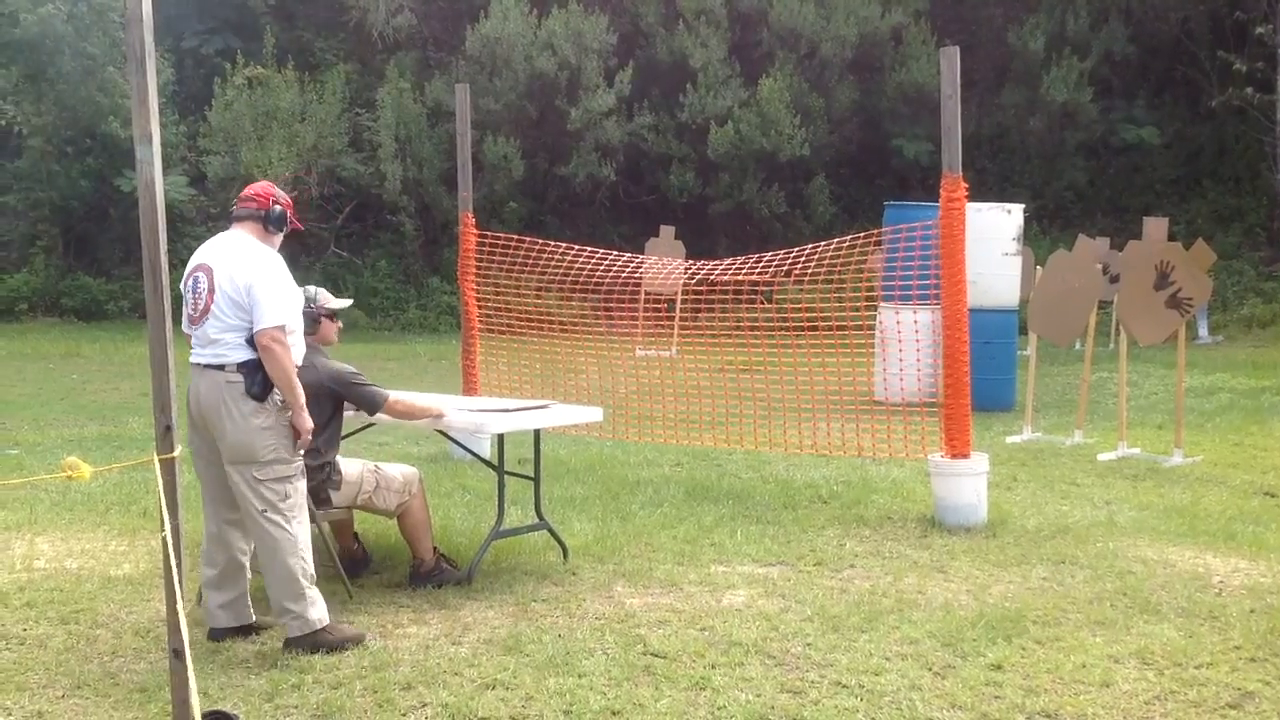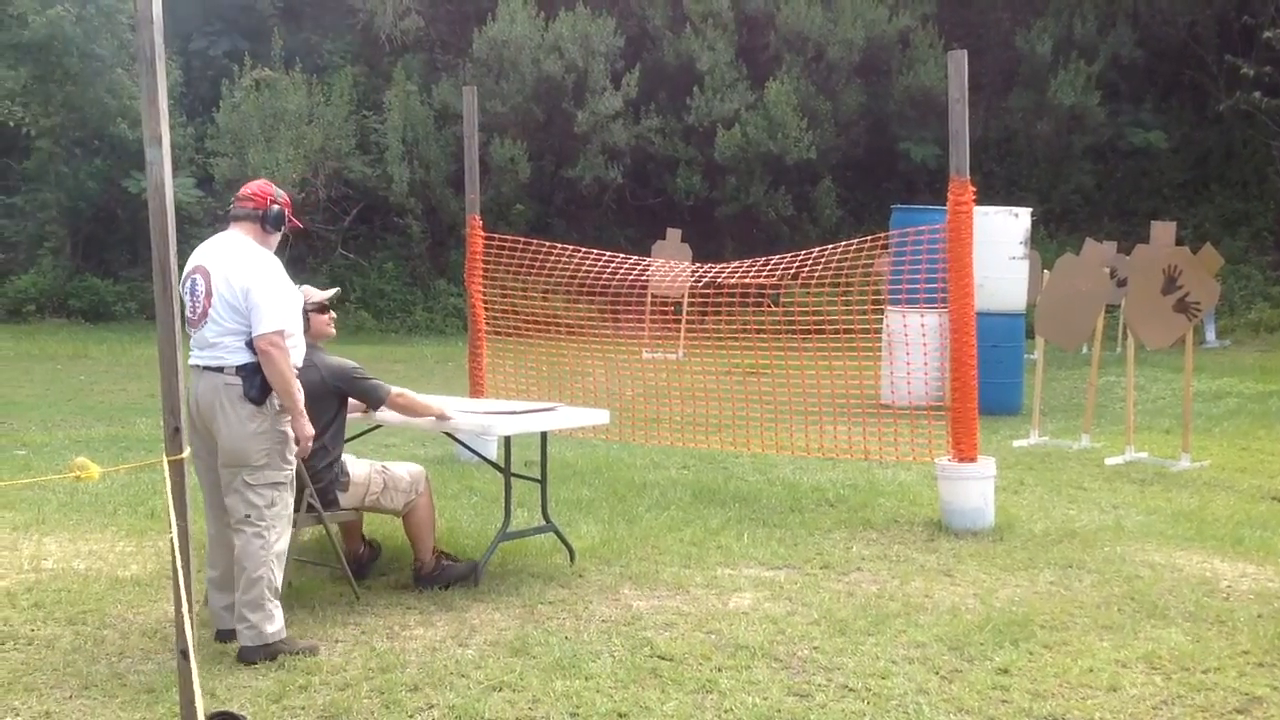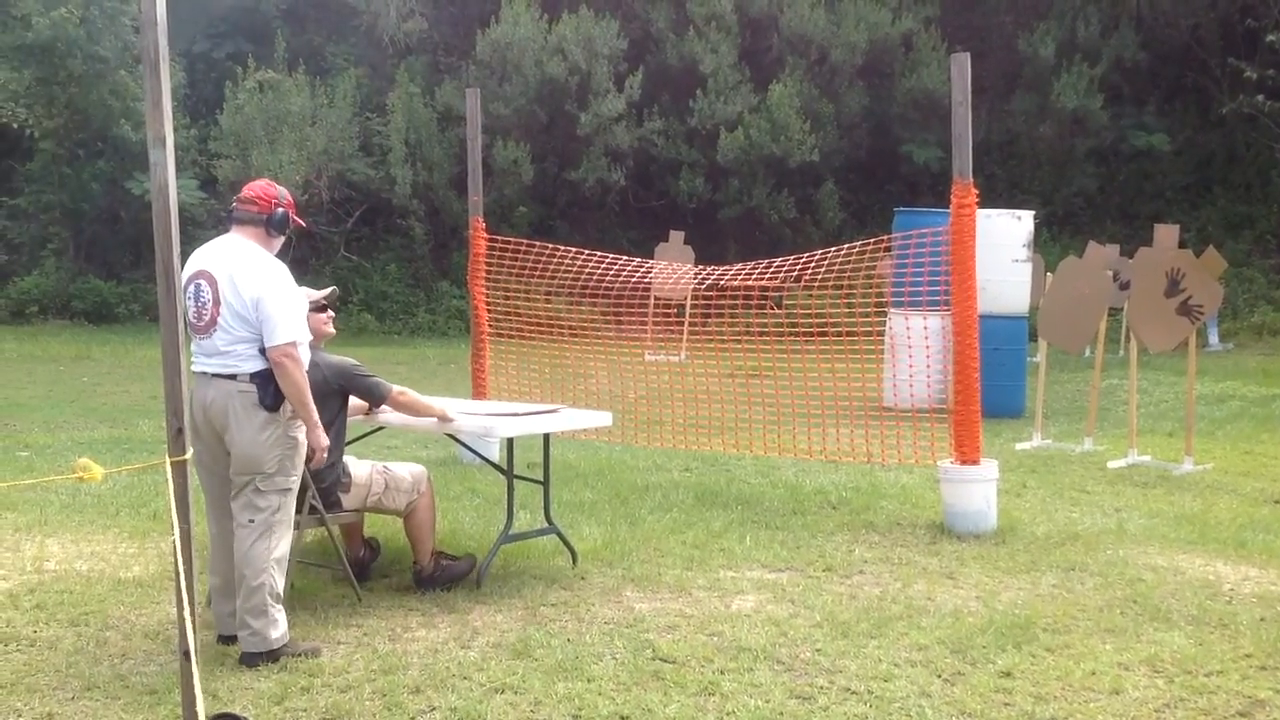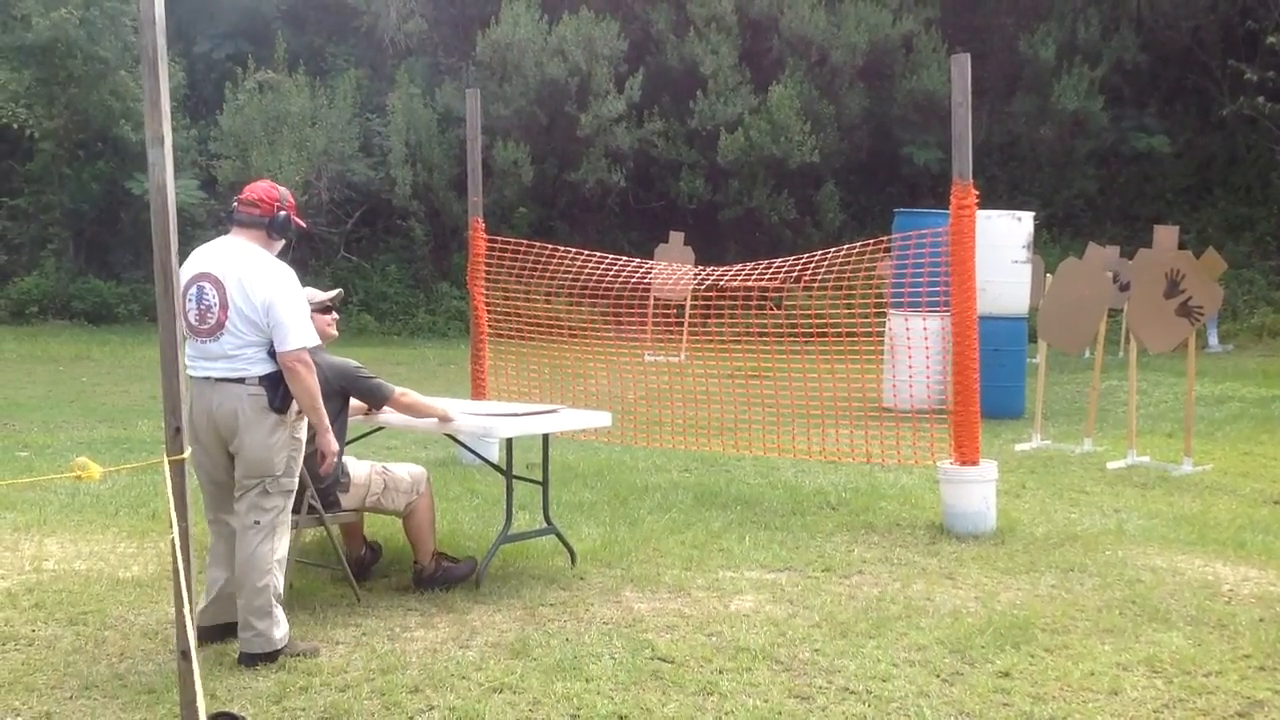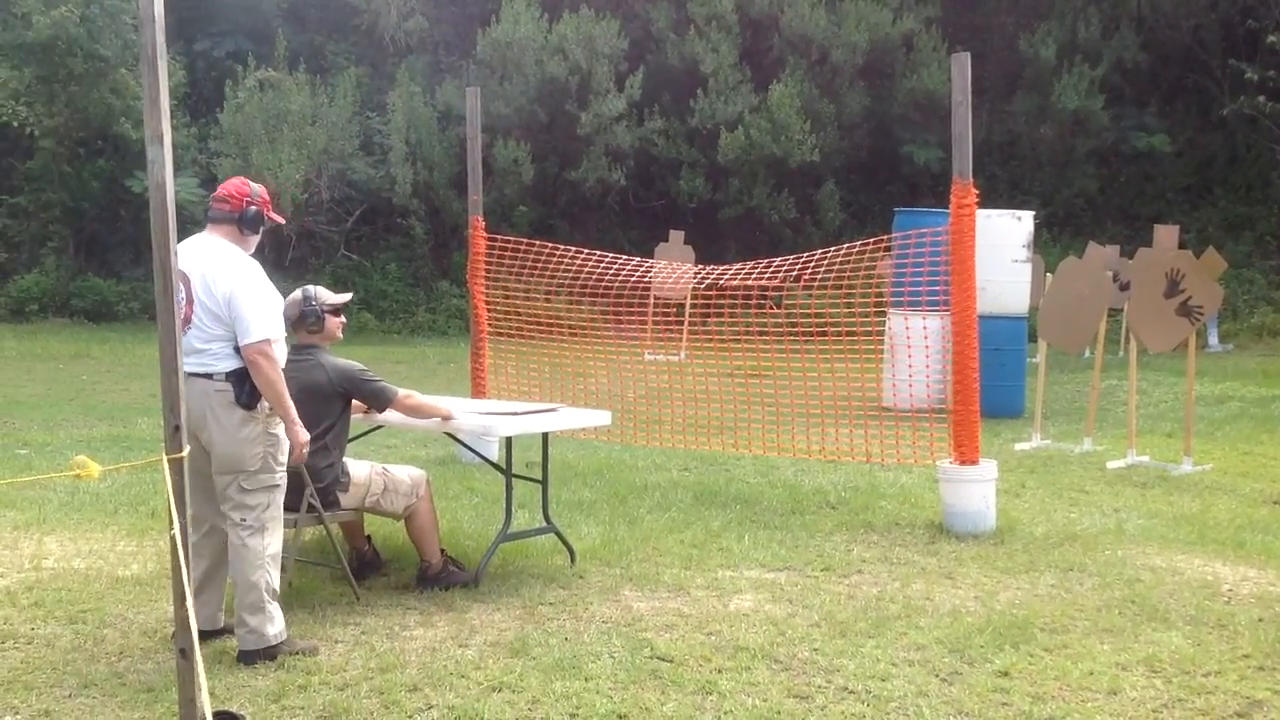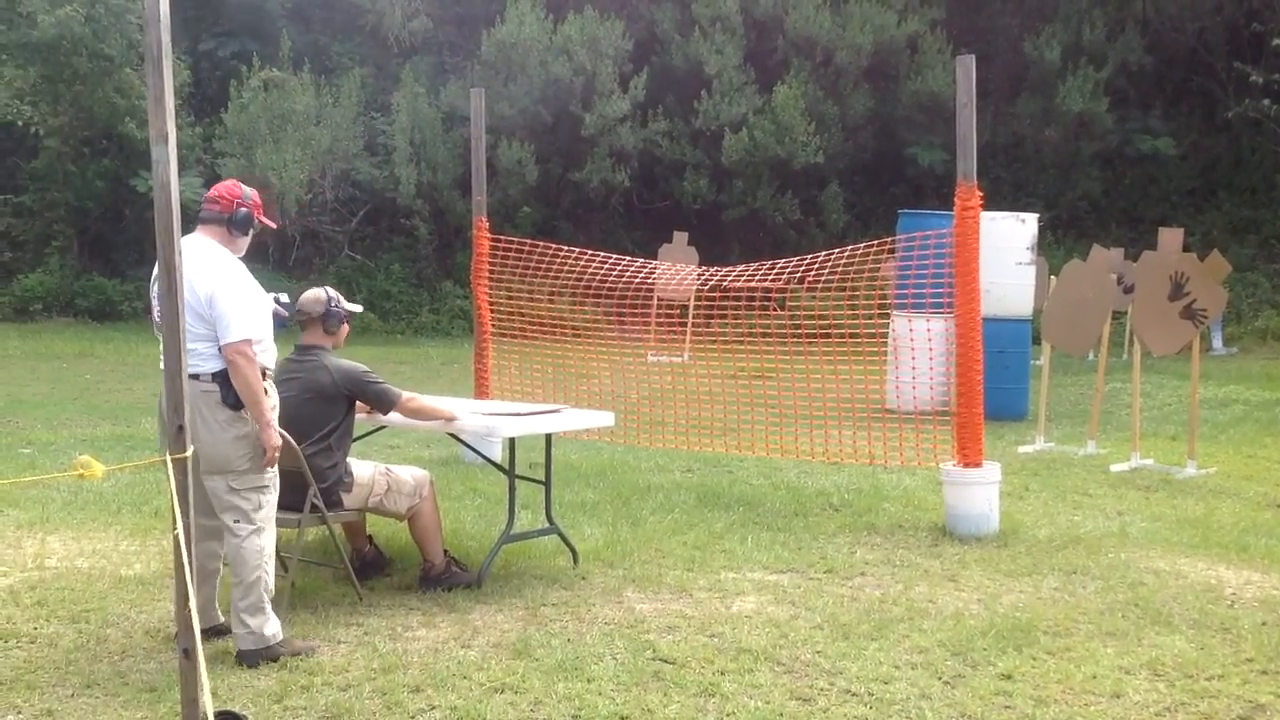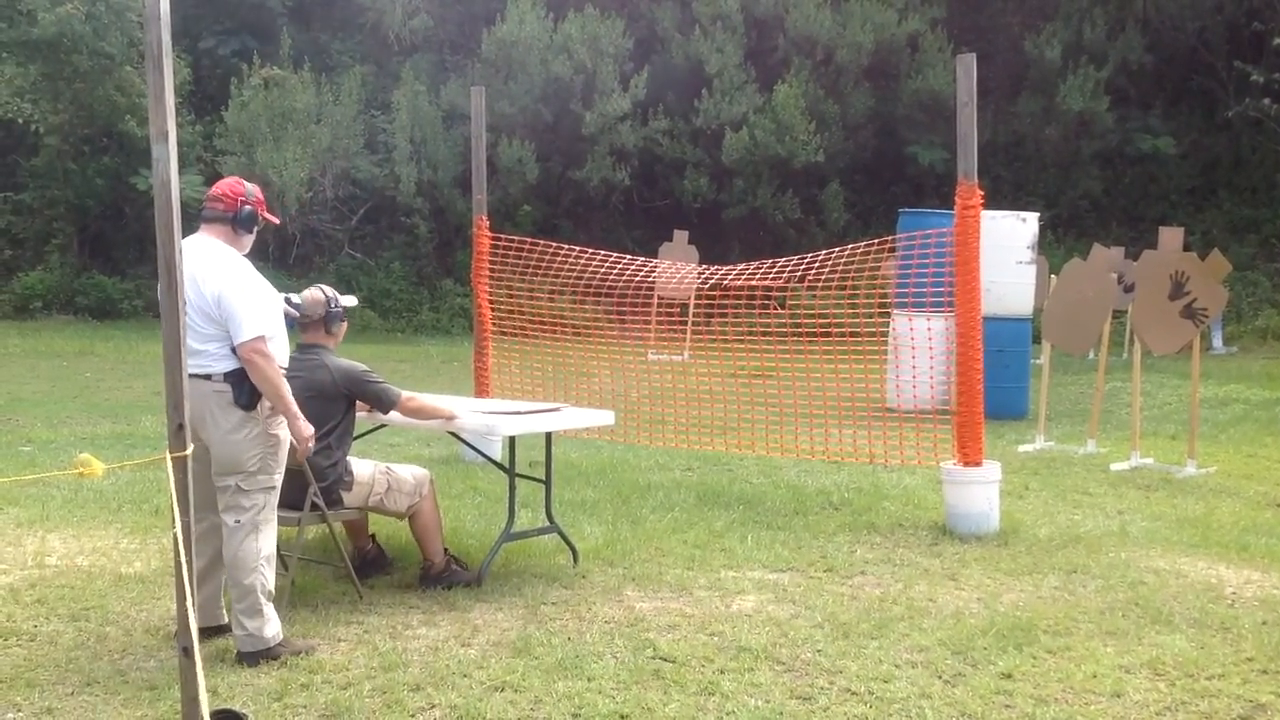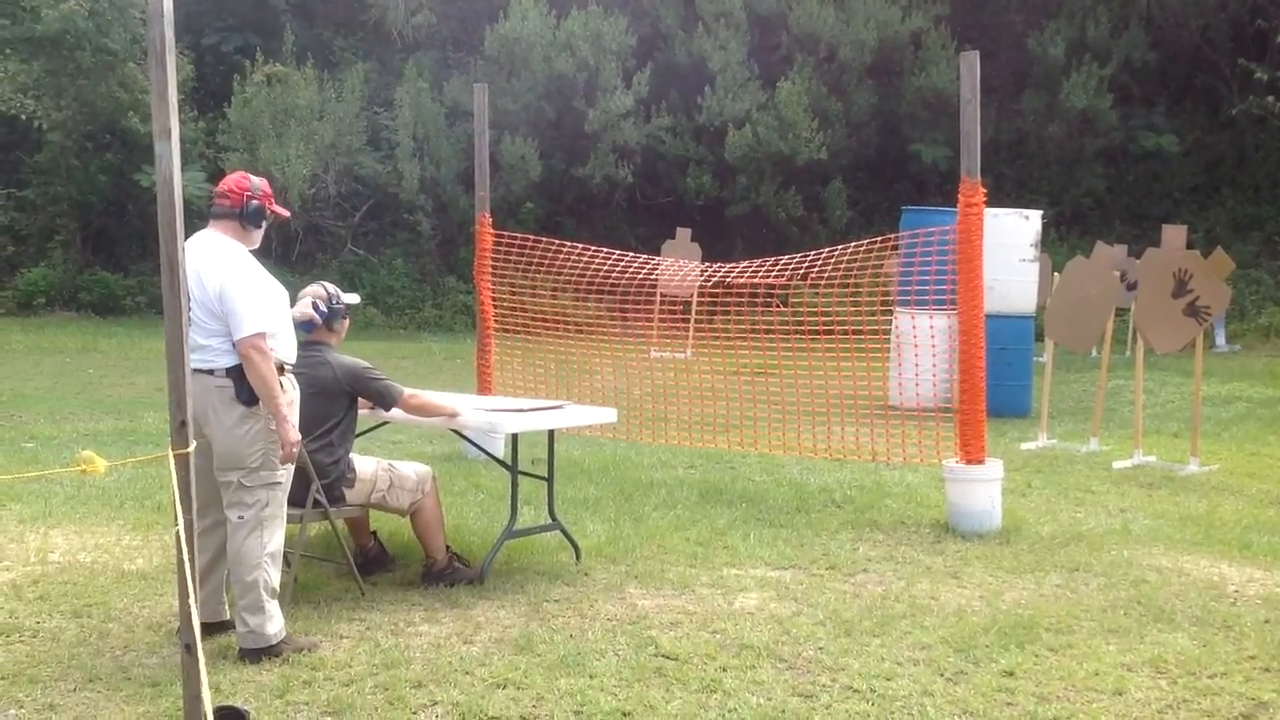
dt=0.4s
person 1, frame 1
left shoulder: (201, 257)
right shoulder: (261, 261)
right elbow: (270, 341)
right wrist: (299, 408)
left hip: (202, 386)
right hip: (247, 393)
left knee: (223, 512)
right knee: (278, 510)
left ankle: (226, 615)
right ankle: (307, 624)
person 1, frame 2
left shoulder: (201, 255)
right shoulder: (259, 263)
right elbow: (269, 345)
right wrist: (298, 415)
left hip: (203, 387)
right hip: (248, 396)
left knee: (224, 513)
right knee: (262, 518)
left ankle: (229, 618)
right ankle: (260, 635)
person 1, frame 3
left shoulder: (199, 259)
right shoulder: (266, 270)
right elbow: (283, 357)
right wrist: (313, 425)
left hip: (205, 393)
right hip: (256, 402)
left knee: (225, 518)
right knee: (262, 522)
left ankle: (231, 622)
right ankle: (263, 639)
person 1, frame 4
left shoulder: (196, 261)
right shoulder: (272, 275)
right elbow: (295, 362)
right wrist: (323, 430)
left hip: (202, 396)
right hip: (258, 404)
left knee: (224, 517)
right knee: (262, 524)
left ankle: (218, 616)
right ankle: (262, 641)
person 1, frame 5
left shoulder: (179, 256)
right shoulder: (240, 269)
right elbow: (259, 356)
right wrist: (292, 422)
left hip: (188, 392)
right hip: (235, 402)
left knee: (203, 516)
right knee: (253, 522)
left ankle: (200, 620)
right ankle: (261, 637)
person 1, frame 6
left shoulder: (173, 256)
right shoulder: (224, 270)
right elbow: (239, 355)
left wrist: (256, 313)
right wrist: (265, 423)
left hip: (181, 393)
right hip: (223, 401)
left knee: (196, 515)
right knee: (249, 521)
left ankle: (198, 618)
right ankle: (258, 638)
person 1, frame 7
left shoulder: (181, 255)
right shoulder: (231, 270)
right elbow: (254, 354)
left wrist: (267, 312)
right wrist: (293, 416)
left hip: (193, 392)
right hip: (236, 401)
left knee: (203, 513)
right knee: (248, 520)
left ankle: (203, 616)
right ankle: (258, 638)
person 1, frame 8
left shoulder: (194, 250)
right shoulder: (236, 265)
right elbow: (253, 350)
left wrist: (288, 313)
right wrist: (283, 419)
left hip: (201, 388)
right hip: (242, 396)
left knee: (208, 509)
right knee: (255, 516)
left ankle: (205, 613)
right ankle: (261, 634)
person 2, frame 1
right shoulder: (331, 372)
right elbow: (396, 406)
left wrist: (358, 399)
right wrist: (435, 410)
right hip: (314, 482)
left knee: (338, 465)
right knee: (407, 480)
left ankle: (350, 555)
right ankle: (427, 567)
person 2, frame 2
right shoulder: (333, 369)
right elbow: (398, 399)
left wrist: (362, 403)
right wrist: (438, 411)
right hip: (319, 485)
left knee: (348, 463)
right knee: (414, 478)
left ankle: (358, 556)
right ankle: (429, 567)
person 2, frame 3
right shoulder: (335, 367)
right elbow: (399, 398)
left wrist: (366, 405)
right wrist: (440, 412)
right hip: (321, 487)
left knee: (351, 466)
right knee: (416, 478)
left ankle: (358, 557)
right ankle: (428, 569)
person 2, frame 4
right shoulder: (337, 369)
right elbow: (401, 399)
left wrist: (364, 405)
right wrist: (442, 413)
right hip: (320, 488)
left knee: (351, 467)
right knee: (416, 479)
left ankle: (359, 557)
right ankle: (428, 569)
person 2, frame 5
left shoulder: (282, 367)
right shoulder: (339, 370)
right elbow: (405, 401)
left wrist: (365, 404)
right wrist: (446, 412)
left hip: (283, 485)
right hip: (319, 488)
left knee: (350, 469)
right knee: (415, 482)
left ankle: (362, 557)
right ankle: (435, 569)
person 2, frame 6
left shoulder: (283, 368)
right shoulder: (343, 371)
right elbow: (409, 405)
left wrist: (363, 405)
right wrist: (448, 414)
left hip: (284, 487)
right hip: (321, 489)
left knee: (351, 468)
right knee: (418, 483)
left ankle: (364, 557)
right ankle: (437, 570)
person 2, frame 7
left shoulder: (282, 366)
right shoulder: (343, 371)
right elbow: (408, 404)
left wrist: (361, 403)
right wrist: (448, 412)
left hip: (284, 485)
right hip: (323, 487)
left knee: (350, 466)
right knee: (419, 482)
left ankle: (365, 555)
right ankle: (437, 568)
person 2, frame 8
right shoulder: (345, 368)
right elbow: (410, 401)
left wrist: (364, 400)
right wrist: (451, 410)
left hip: (289, 481)
right hip: (325, 483)
left knee: (353, 466)
right knee: (421, 479)
left ankle: (368, 553)
right ankle: (440, 565)
